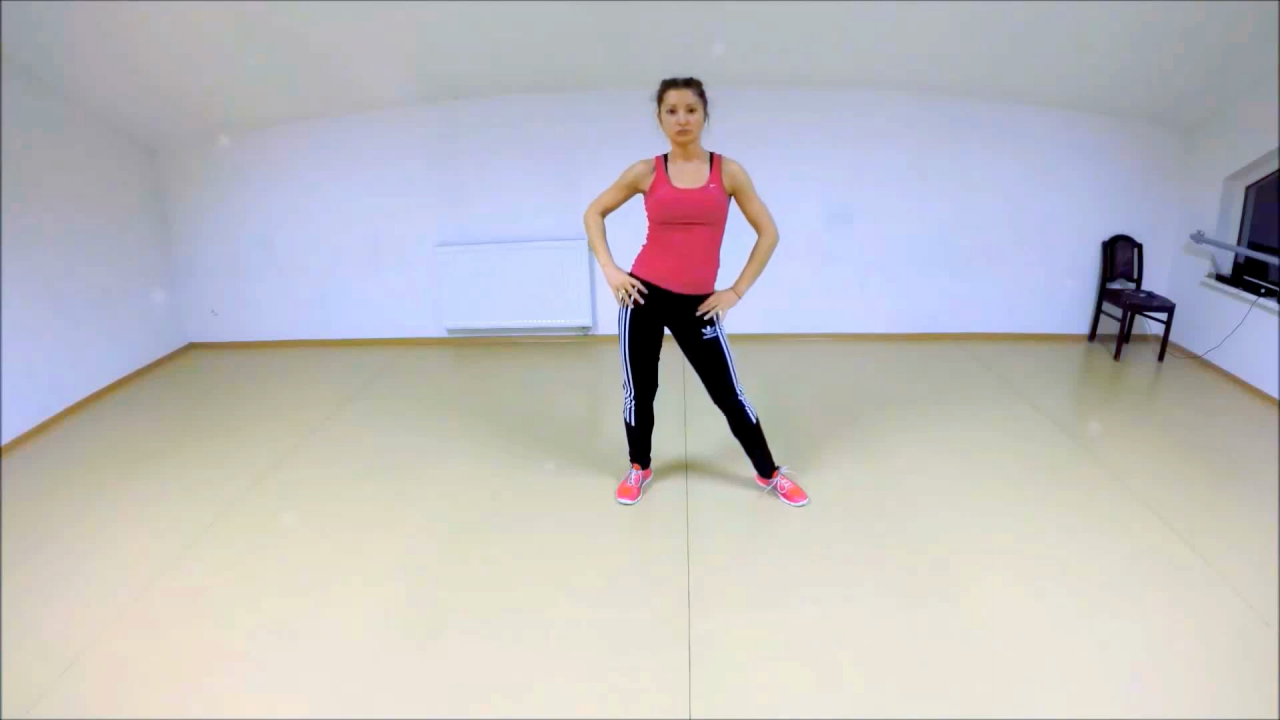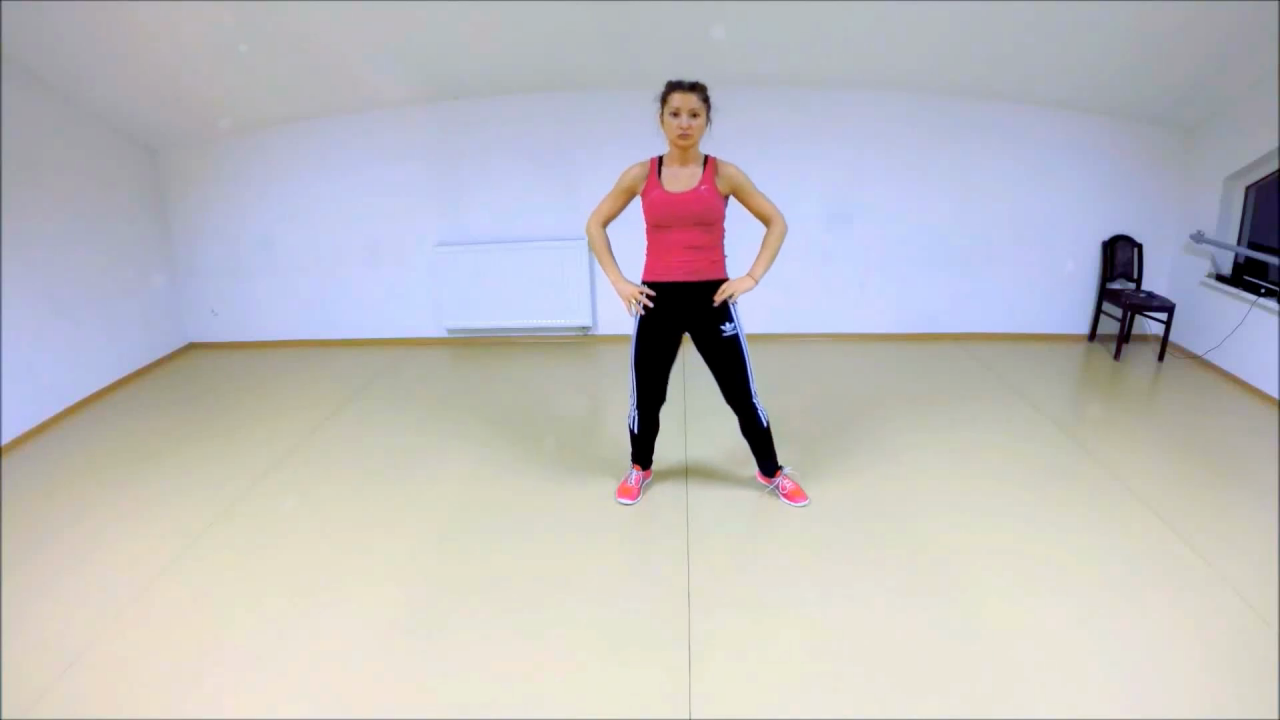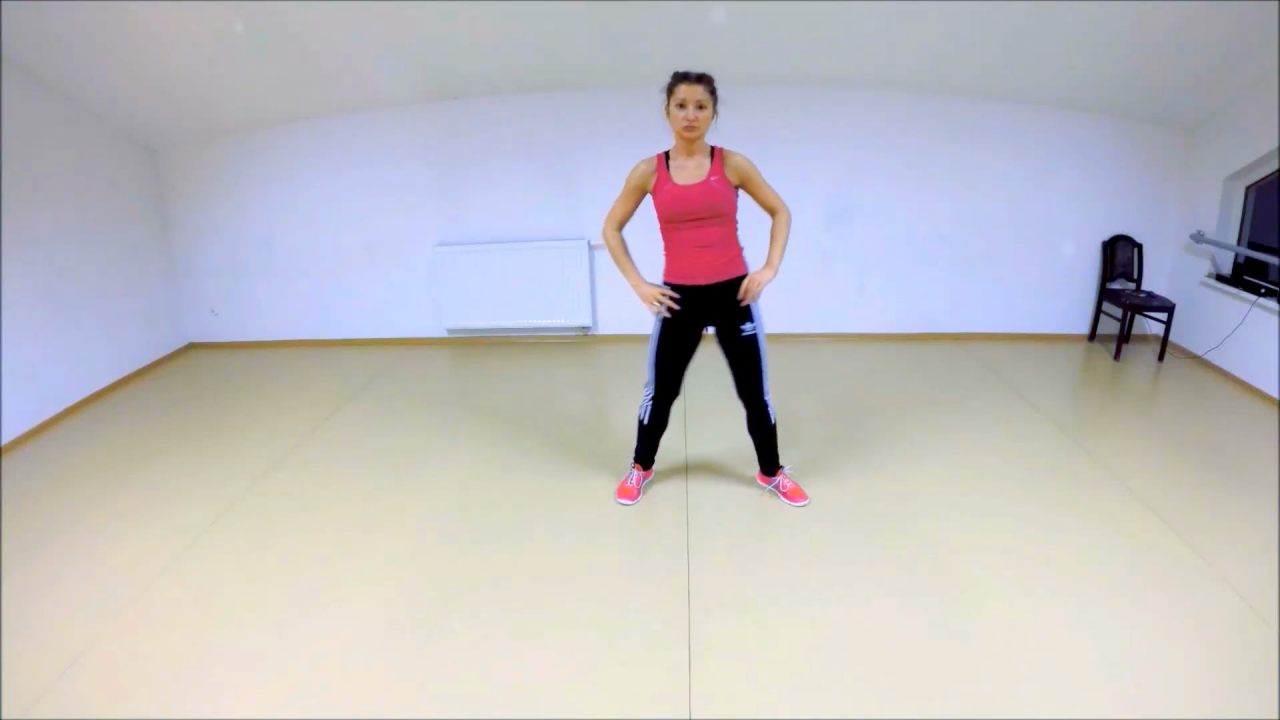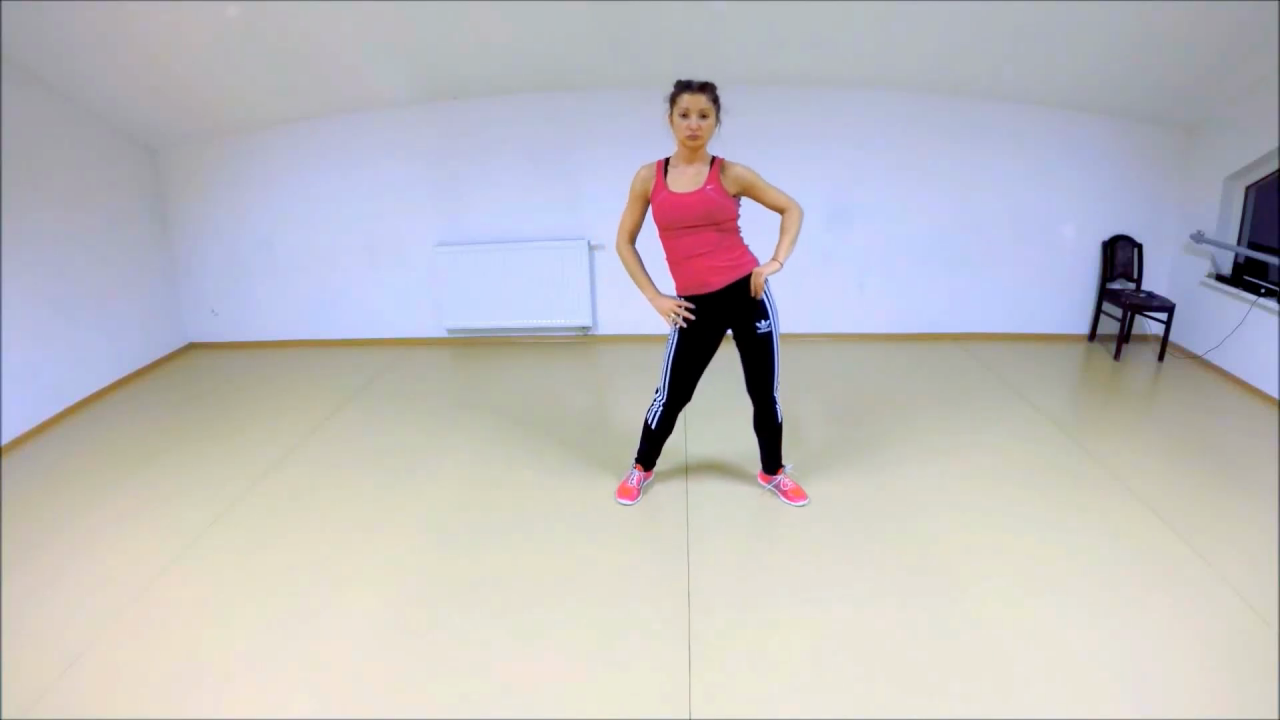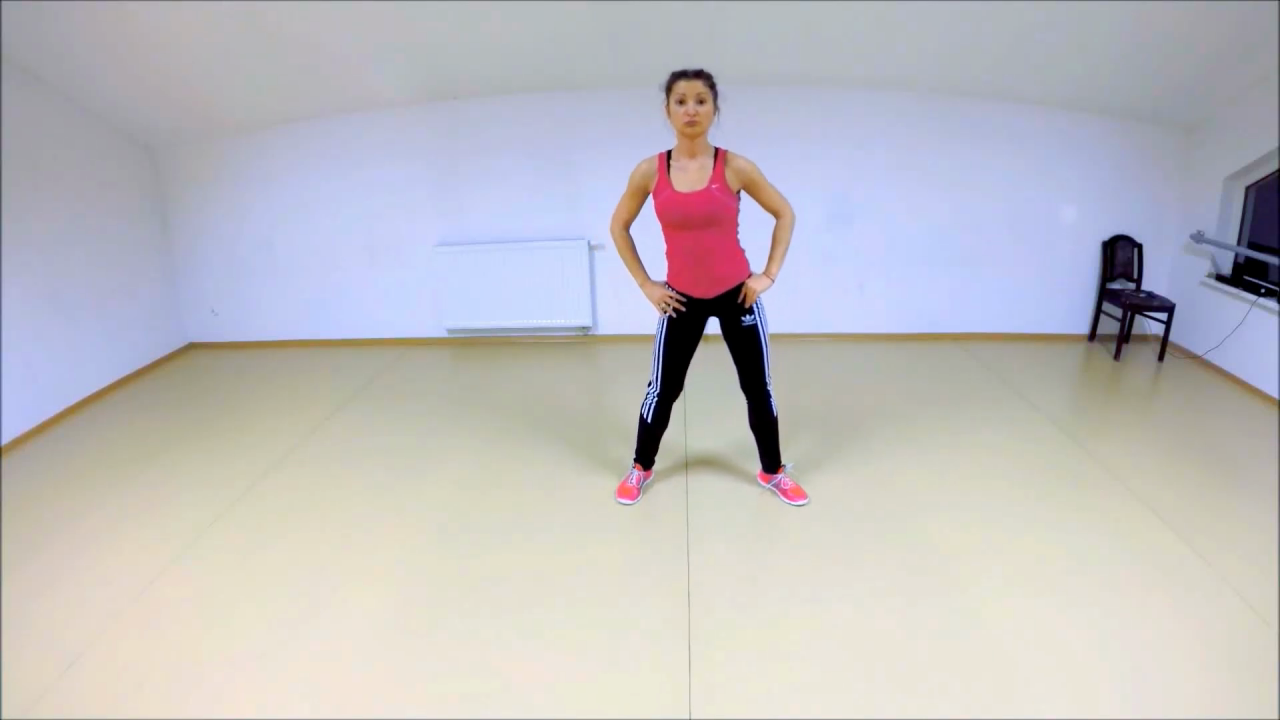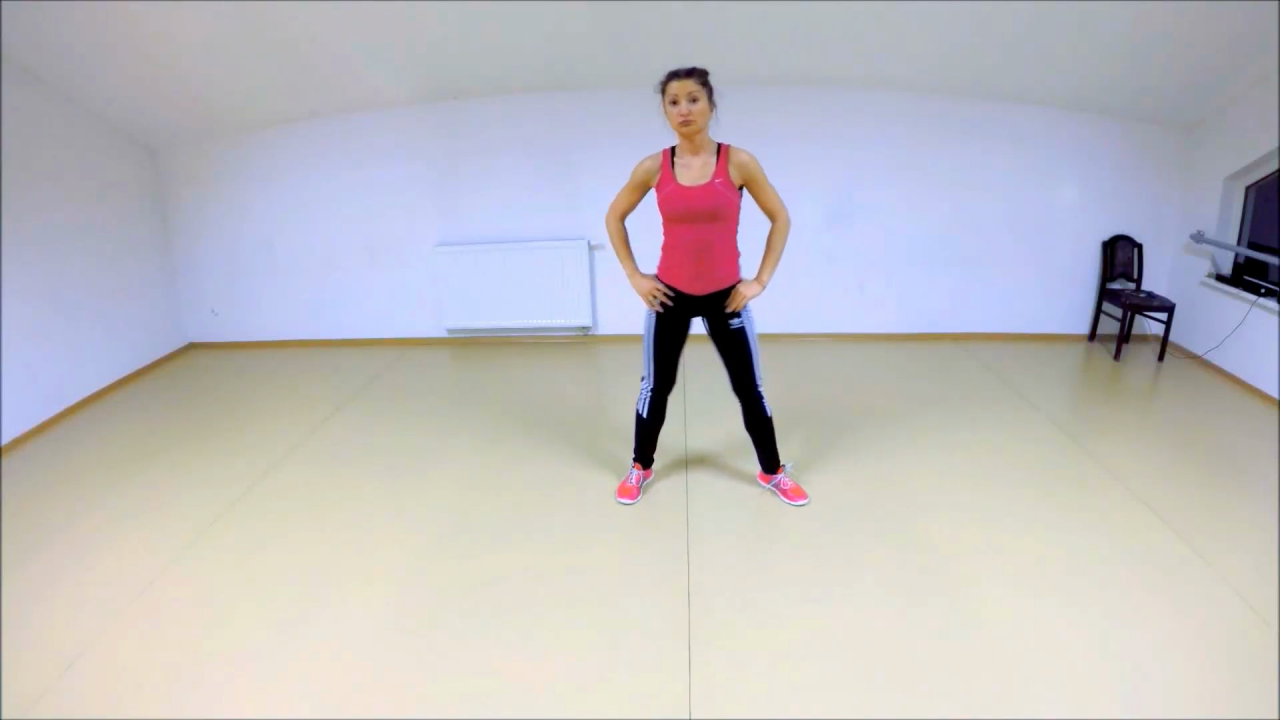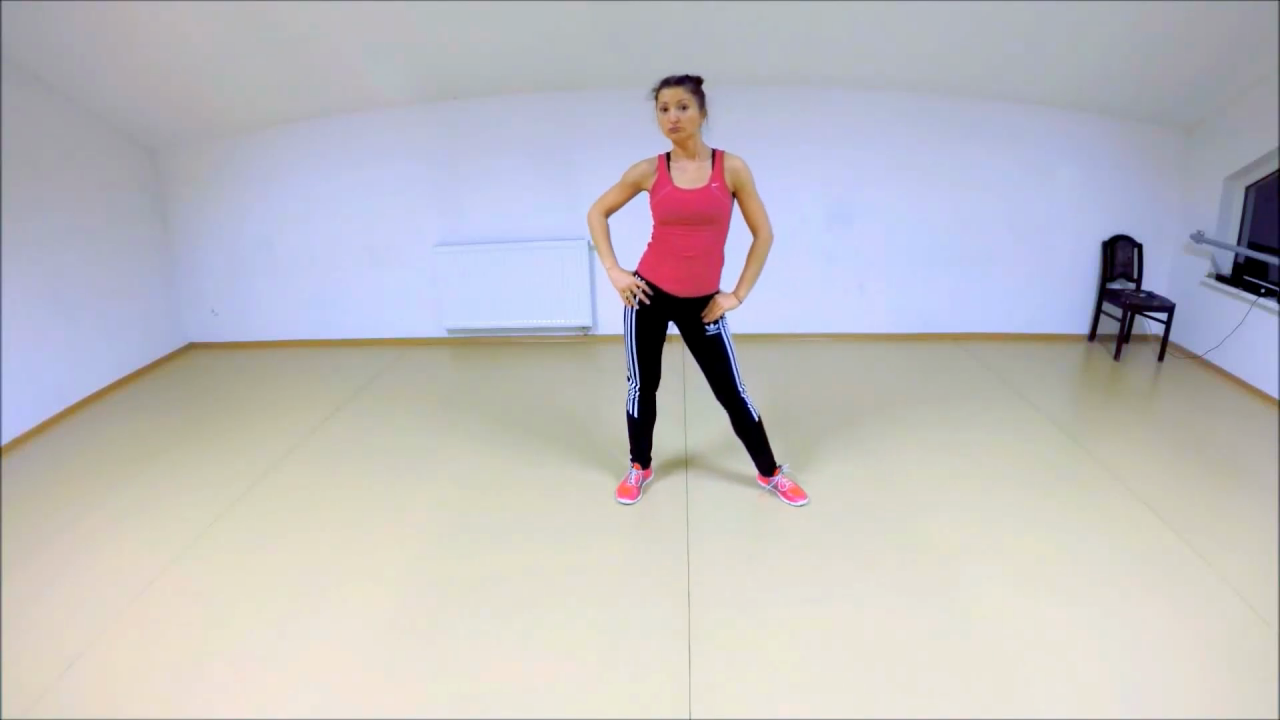
dt=0.3s
person 1, frame 1
left shoulder: (728, 171)
right shoulder: (645, 172)
left elbow: (768, 232)
right elbow: (594, 212)
left wrist: (737, 291)
right wrist: (609, 268)
left hip: (698, 304)
right hip: (644, 294)
left knee: (728, 395)
right knee: (639, 390)
left ankle: (769, 473)
right ankle: (639, 466)
person 1, frame 2
left shoulder: (724, 173)
right shoulder: (641, 175)
left elbow: (776, 222)
right elbow: (596, 224)
left wrist: (752, 278)
right wrist: (617, 281)
left hip: (712, 299)
right hip: (658, 300)
left knee: (743, 397)
right knee: (646, 399)
left ankle: (772, 472)
right ankle: (640, 468)
person 1, frame 3
left shoulder: (732, 164)
right shoulder: (649, 171)
left elbow: (780, 211)
right elbow: (612, 228)
left wrist: (771, 267)
right wrist: (638, 283)
left hip: (733, 294)
right hip: (680, 298)
left knee: (755, 392)
right knee: (660, 392)
left ankle: (771, 472)
right ankle: (641, 468)
person 1, frame 4
left shoulder: (731, 174)
right shoulder: (649, 177)
left elbow: (791, 209)
right elbow: (624, 240)
left wrist: (777, 261)
right wrist: (655, 296)
left hip: (746, 293)
right hip: (695, 305)
left knee: (764, 392)
right knee: (672, 395)
left ankle: (773, 471)
right ankle: (642, 467)
person 1, frame 5
left shoulder: (735, 167)
right shoulder: (649, 171)
left elbow: (784, 213)
right elbow: (619, 227)
left wrist: (770, 274)
right wrist: (646, 285)
left hip: (737, 293)
right hip: (682, 299)
left knee: (757, 387)
right knee: (664, 388)
left ankle: (772, 471)
right ankle: (641, 467)
person 1, frame 6
left shoulder: (739, 161)
right shoulder: (654, 167)
left elbow: (780, 220)
right elbow: (615, 216)
left wrist: (760, 281)
right wrist: (634, 274)
left hip: (724, 296)
right hip: (669, 294)
left knee: (749, 387)
right knee: (656, 383)
left ankle: (772, 472)
right ankle: (641, 467)
person 1, frame 7
left shoulder: (732, 168)
right shoulder: (648, 171)
left elbow: (763, 233)
right elbow: (597, 212)
left wrist: (738, 294)
right wrist: (613, 269)
left hip: (702, 303)
right hip: (648, 294)
left knee: (731, 391)
right knee: (643, 384)
left ankle: (769, 472)
right ankle: (639, 466)
